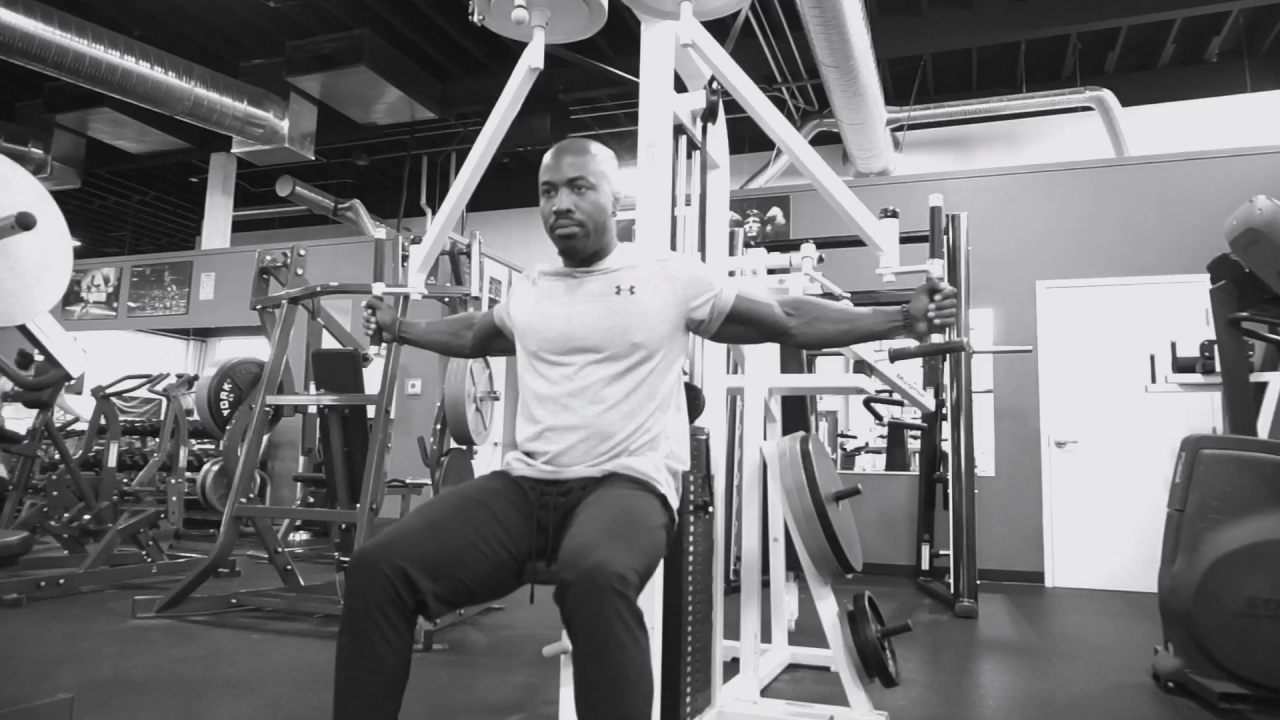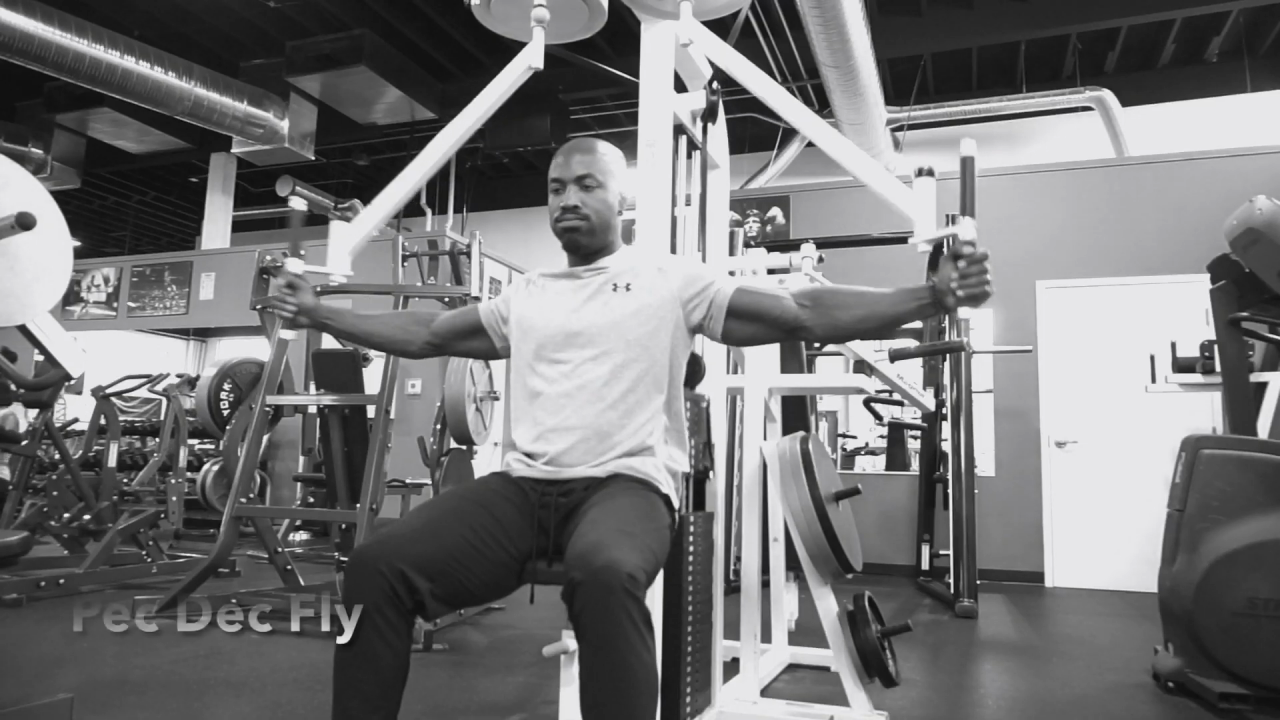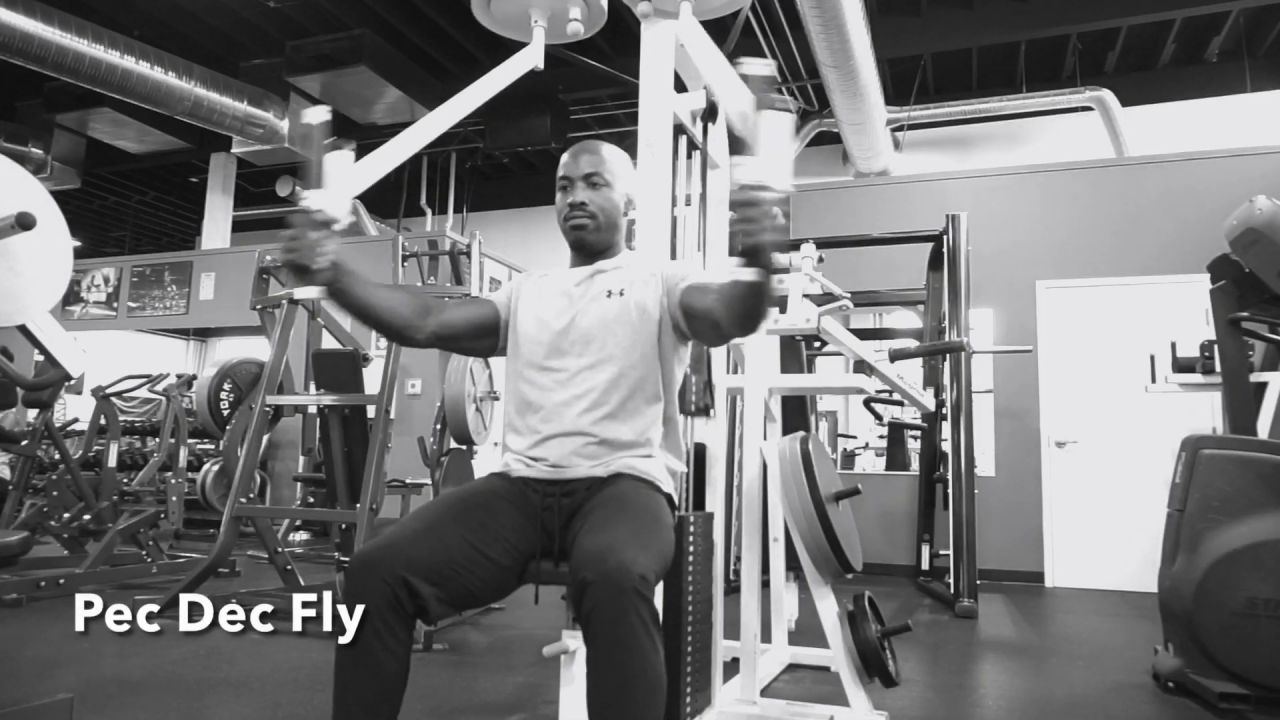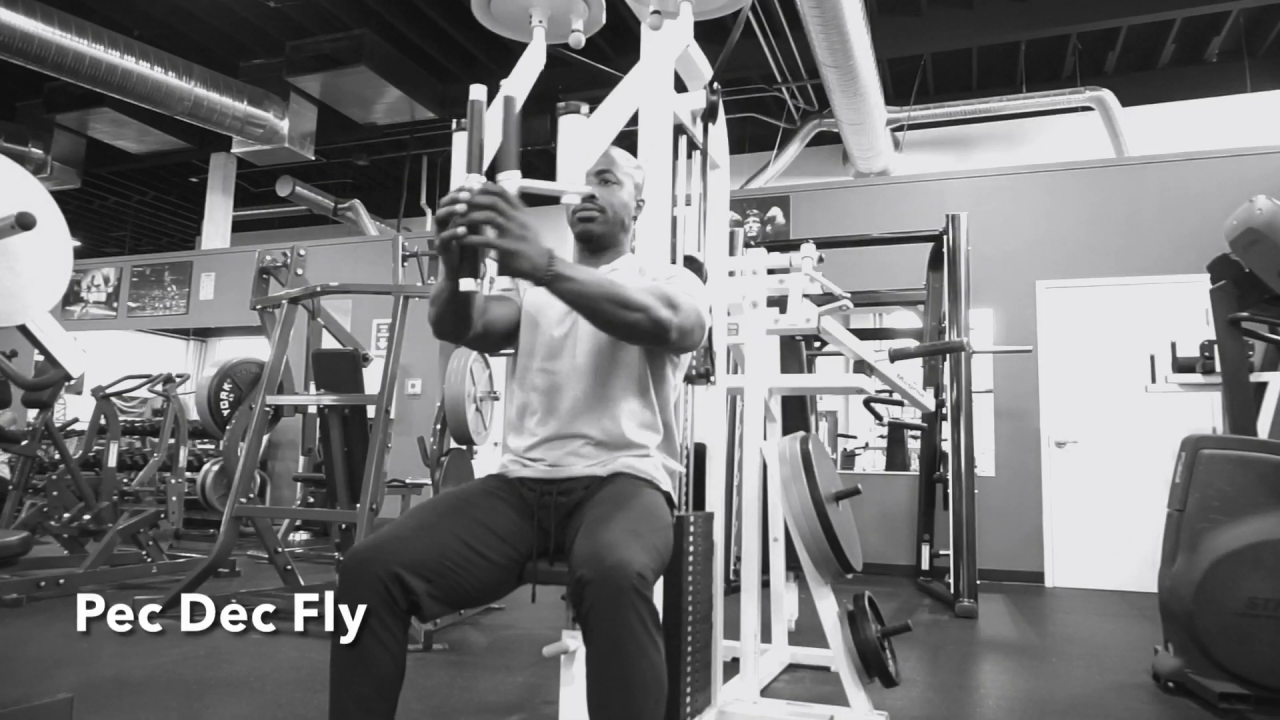
dt=0.4s
person 1, frame 1
left shoulder: (670, 275)
right shoulder: (527, 290)
left elbow: (789, 320)
right elbow: (476, 335)
left wrist: (904, 318)
right wrist: (400, 328)
left hip: (626, 481)
right hip: (526, 482)
left knee: (594, 573)
right knee: (379, 567)
person 1, frame 2
left shoulder: (672, 279)
right shoulder: (525, 294)
left elbow: (804, 314)
right elbow: (428, 334)
left wrist: (931, 296)
right wrist: (319, 314)
left hip: (625, 480)
right hip: (522, 484)
left knee: (602, 574)
right knee: (378, 566)
person 1, frame 3
left shoulder: (662, 281)
right shoulder: (526, 292)
left elbow: (730, 312)
right elbow: (426, 321)
left wrist: (757, 263)
right wrist: (335, 276)
left hip: (624, 481)
right hip: (521, 485)
left knee: (615, 577)
right knee: (377, 570)
person 1, frame 4
left shoulder: (668, 282)
right shoulder: (531, 291)
left elbow: (659, 323)
right elbow: (458, 324)
left wrist: (543, 261)
right wrist: (455, 265)
left hip: (621, 480)
right hip: (520, 484)
left knee: (614, 576)
right knee: (371, 568)
